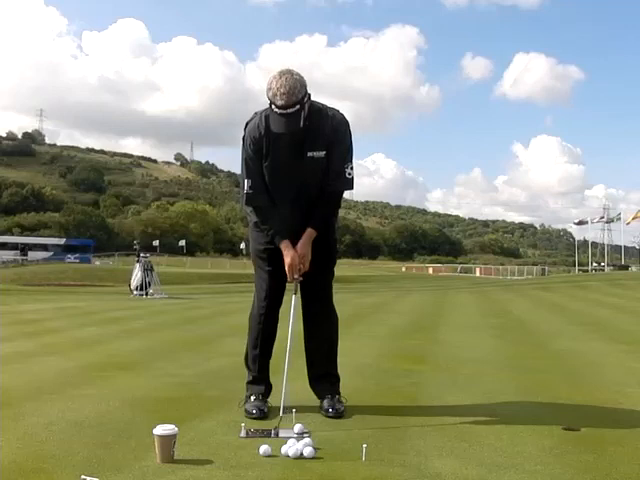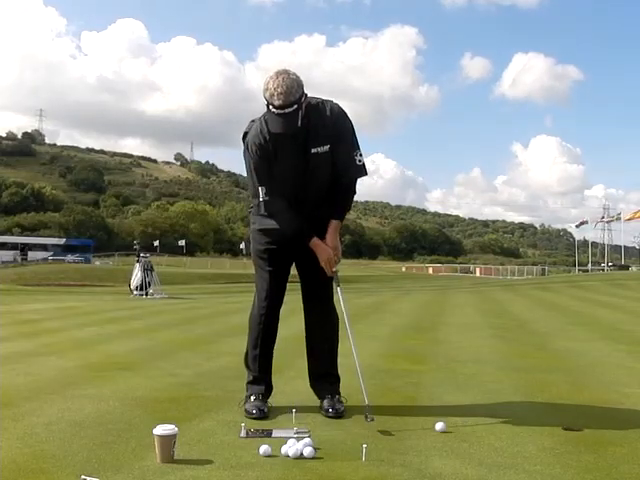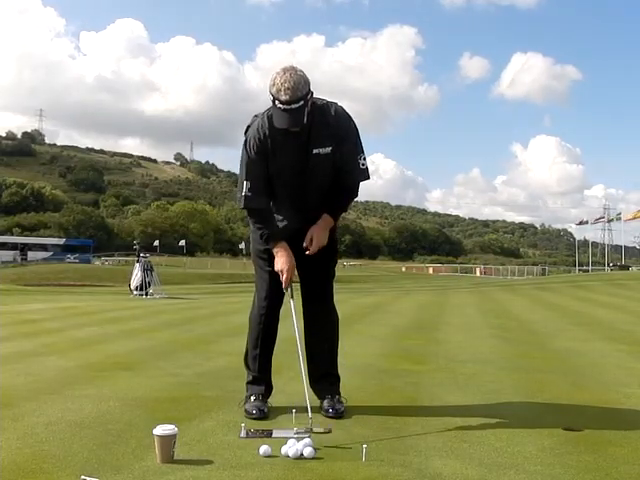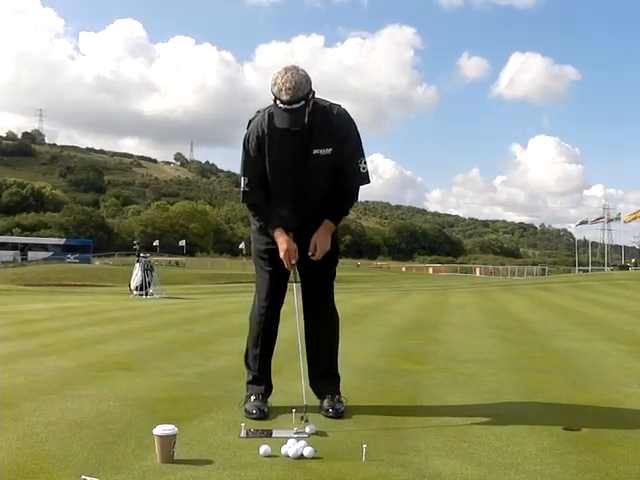
dt=1s
person 1, frame 1
left shoulder: (334, 124)
right shoulder: (256, 129)
left elbow: (335, 190)
right elbow: (255, 197)
left wrist: (308, 238)
right wrist: (284, 245)
left hip: (317, 228)
right hip: (269, 228)
left knee: (321, 305)
right knee: (265, 304)
left ankle: (328, 389)
right ankle: (256, 388)
person 1, frame 2
left shoulder: (332, 117)
right shoulder: (257, 135)
left elbow: (348, 178)
right elbow: (271, 202)
left wrist: (333, 229)
right wrist: (313, 243)
left hip: (322, 224)
right hip: (272, 226)
left knee: (322, 304)
right knee: (266, 304)
left ankle: (328, 389)
right ankle: (257, 389)
person 1, frame 3
left shoulder: (337, 121)
right shoulder: (260, 130)
left elbow: (351, 181)
right elbow: (253, 199)
left wrist: (326, 222)
right wrist: (279, 248)
left hip: (319, 225)
right hip: (271, 228)
left knee: (322, 305)
right knee: (266, 304)
left ankle: (328, 389)
right ankle: (257, 389)
person 1, frame 4
left shoulder: (338, 122)
right shoulder: (260, 126)
left elbow: (350, 184)
right elbow: (251, 192)
left wrist: (327, 228)
right wrist: (278, 234)
left hip: (321, 227)
right hip: (271, 227)
left knee: (322, 305)
right knee: (266, 304)
left ankle: (328, 389)
right ankle: (257, 389)
